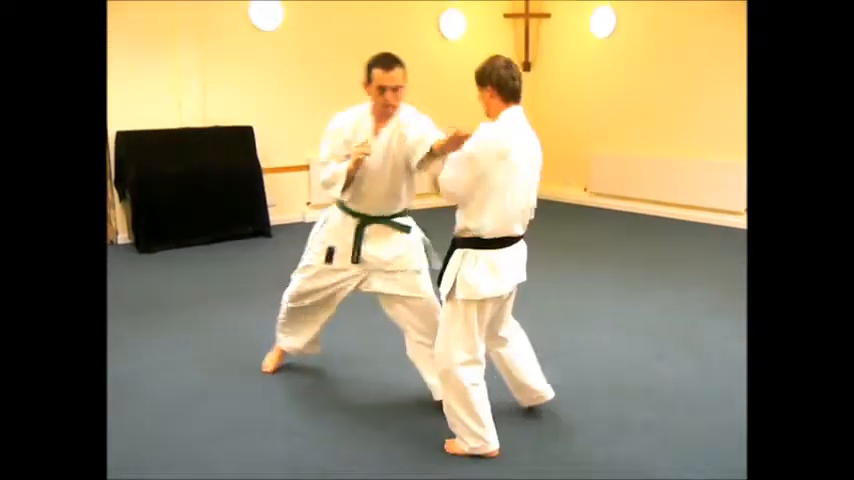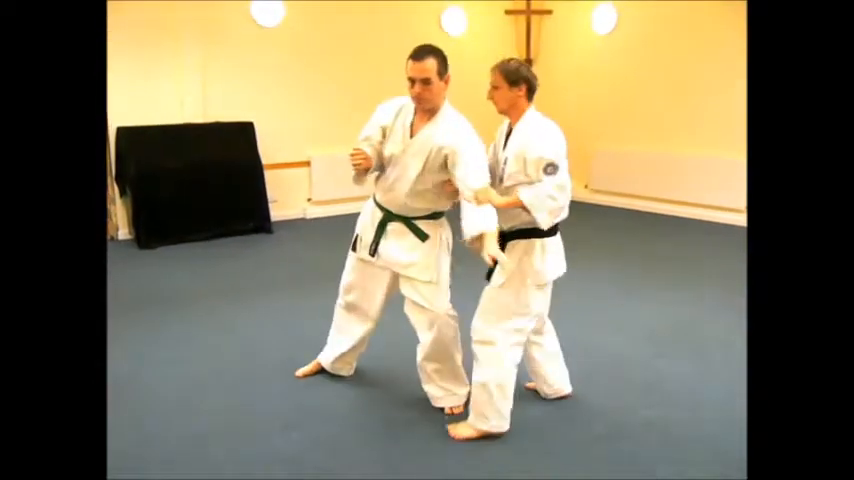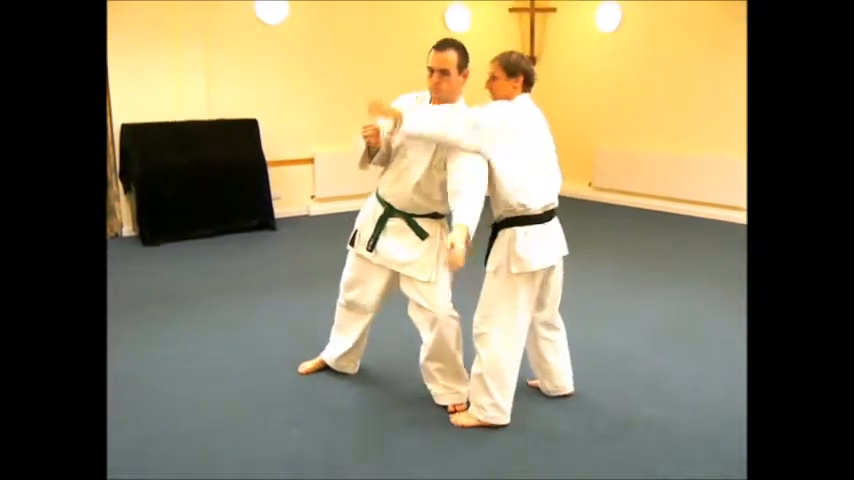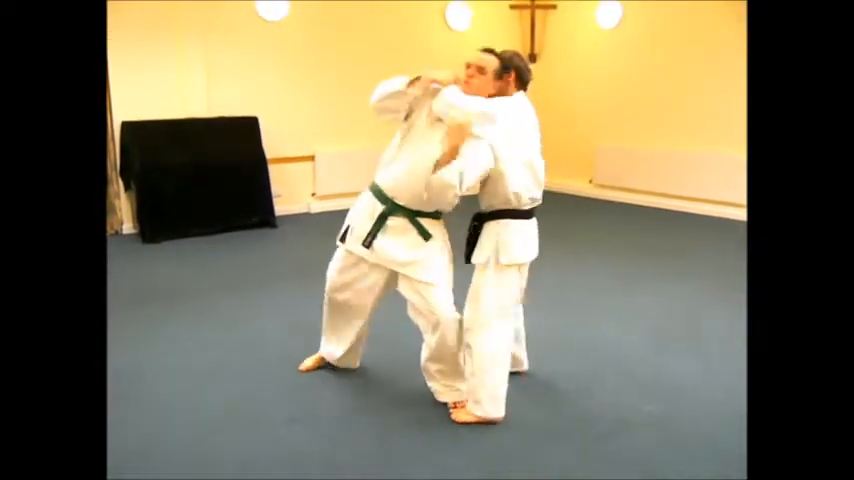
dt=0.4s
person 1, frame 1
left shoulder: (494, 135)
right shoulder: (526, 136)
left elbow: (455, 187)
left wrist: (453, 157)
left hip: (480, 258)
right hip: (509, 251)
left knee: (456, 354)
right knee: (500, 331)
left ankle: (477, 439)
right ankle: (534, 389)
person 1, frame 2
left shoulder: (544, 133)
right shoulder: (507, 131)
left elbow: (554, 191)
right elbow: (493, 176)
left wrist: (505, 201)
left hip: (532, 247)
right hip: (519, 242)
left knee: (494, 330)
right knee: (531, 321)
left ankle: (488, 418)
right ankle: (553, 383)
person 1, frame 3
left shoulder: (506, 116)
right shoulder: (529, 117)
left elbow: (456, 124)
left wrist: (397, 115)
left hip: (521, 238)
right hip: (546, 230)
left knee: (496, 324)
right knee: (543, 315)
left ankle: (489, 409)
right ankle: (557, 380)
person 1, frame 4
left shoulder: (508, 111)
right shoulder: (516, 114)
right elbow: (485, 160)
left hip: (505, 230)
right hip: (516, 225)
left knee: (485, 316)
right knee: (503, 306)
left ankle: (485, 404)
right ankle: (512, 359)
person 2, frame 1
left shoulder: (413, 124)
right shoulder: (345, 122)
left elbow: (430, 145)
right elbow: (326, 176)
left wrist: (445, 145)
right wrist: (350, 167)
left hip: (393, 233)
right hip: (343, 226)
left knee: (422, 309)
right knee: (306, 291)
right ankle: (284, 344)
person 2, frame 2
left shoulder: (458, 134)
right shoulder: (391, 110)
left elbow: (476, 189)
right elbow: (371, 152)
left wrist: (486, 237)
right wrist: (364, 162)
left hip: (423, 234)
right hip: (378, 220)
left knee: (435, 315)
right knee: (355, 297)
left ankle: (449, 391)
right ankle: (334, 358)
person 2, frame 3
right shoulder: (408, 103)
left elbow: (469, 189)
right elbow: (384, 158)
left wrist: (460, 234)
right wrist: (375, 143)
left hip: (422, 232)
right hip: (379, 215)
left knee: (436, 313)
right knee: (356, 294)
left ankle: (450, 389)
right ankle: (338, 356)
person 2, frame 4
left shoulder: (480, 138)
right shoulder: (433, 98)
right elbow: (382, 100)
left wrist: (453, 149)
right wrist: (425, 81)
left hip: (420, 231)
right hip: (374, 210)
left knee: (439, 314)
right knee: (343, 288)
left ankle: (451, 387)
right ankle: (336, 351)
